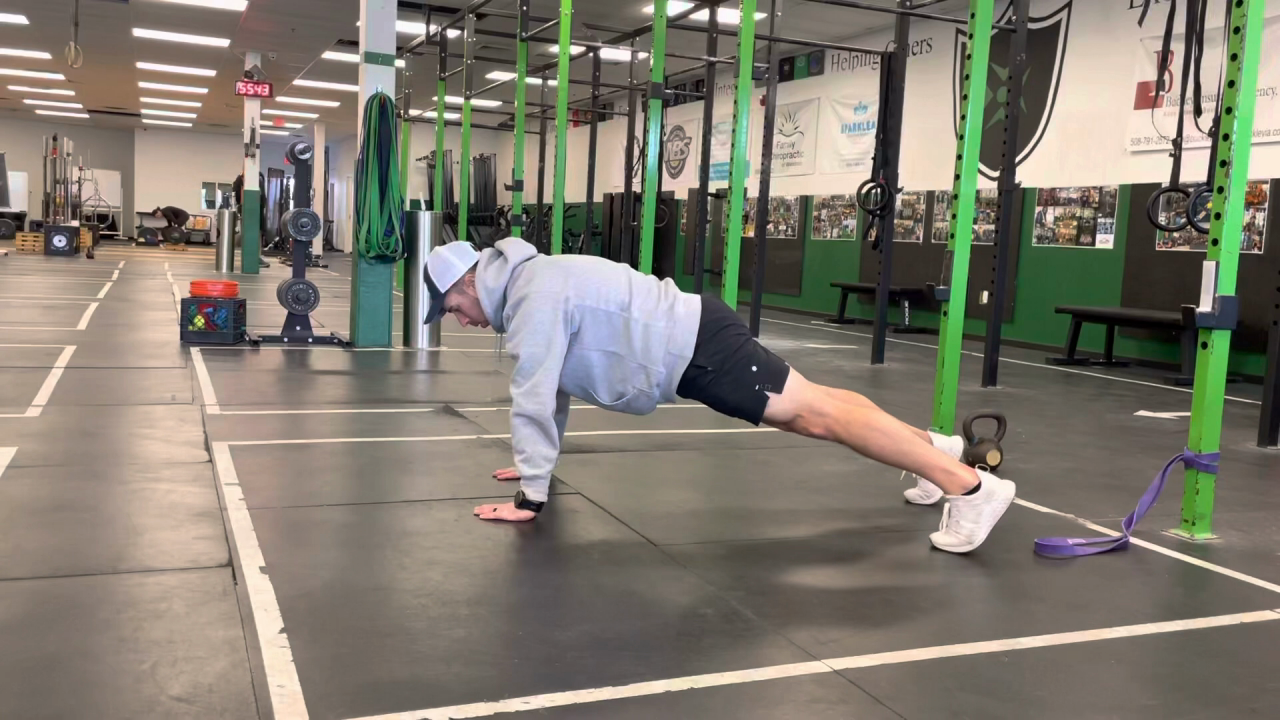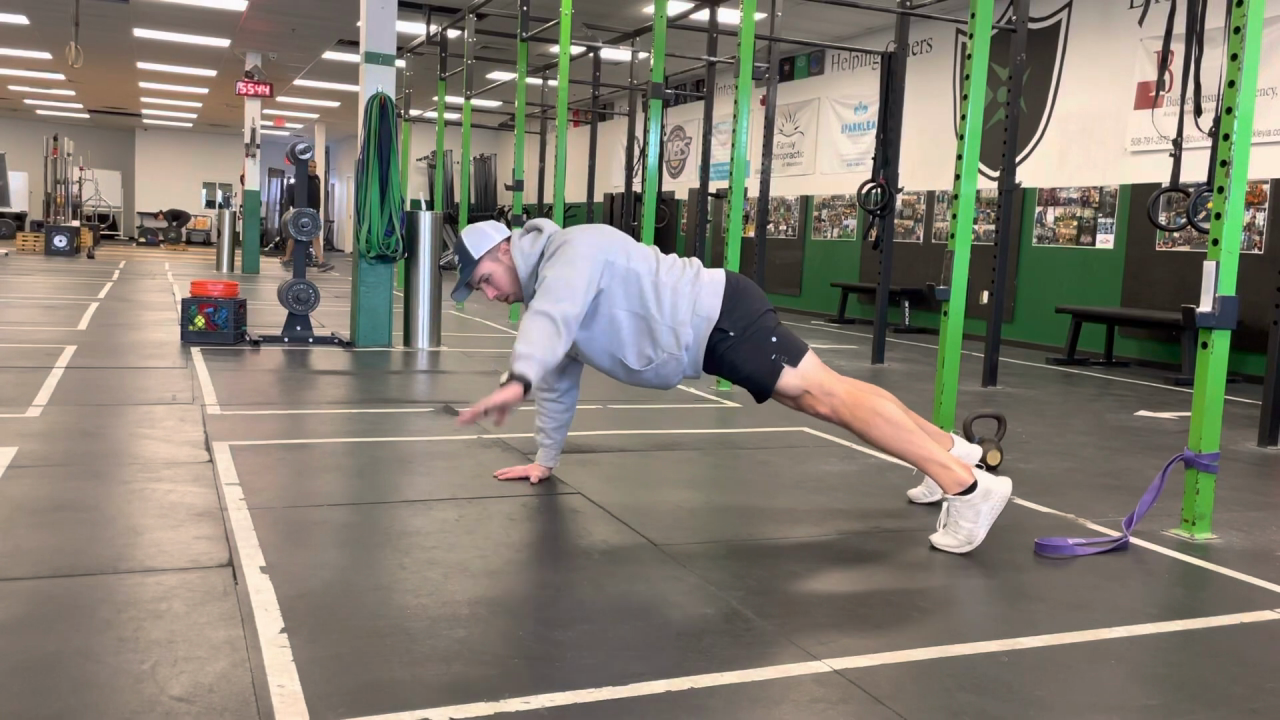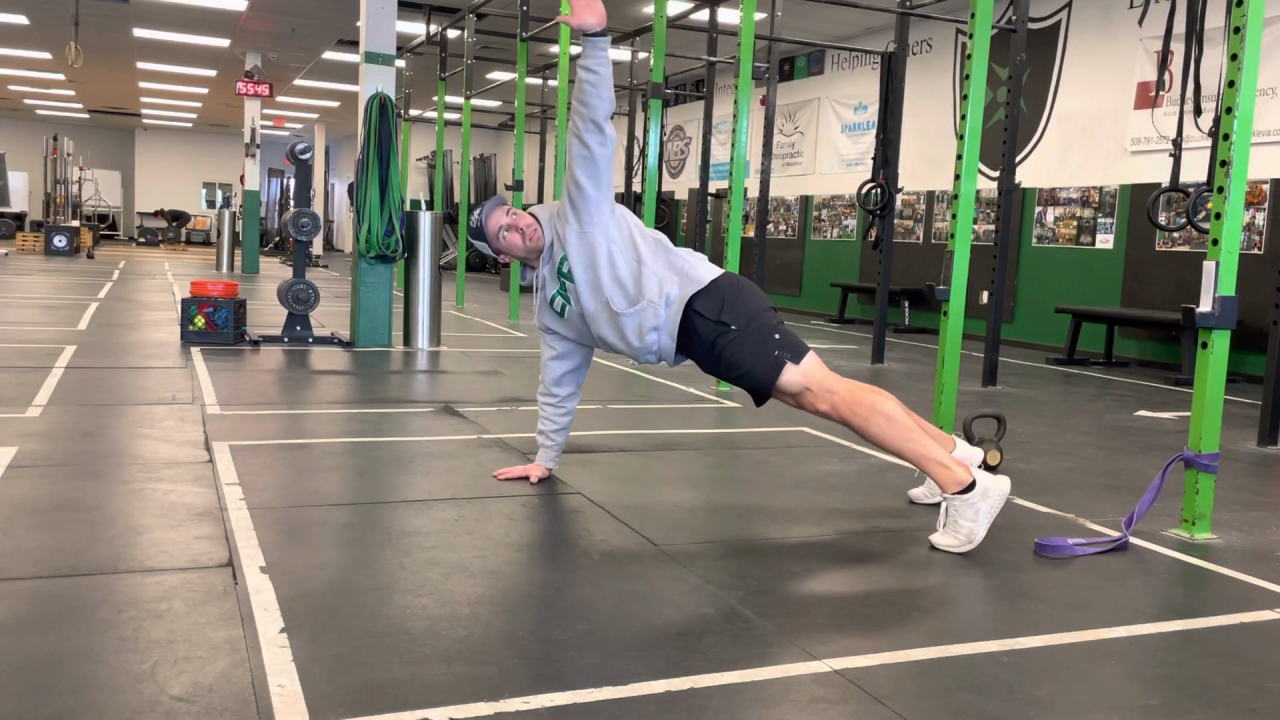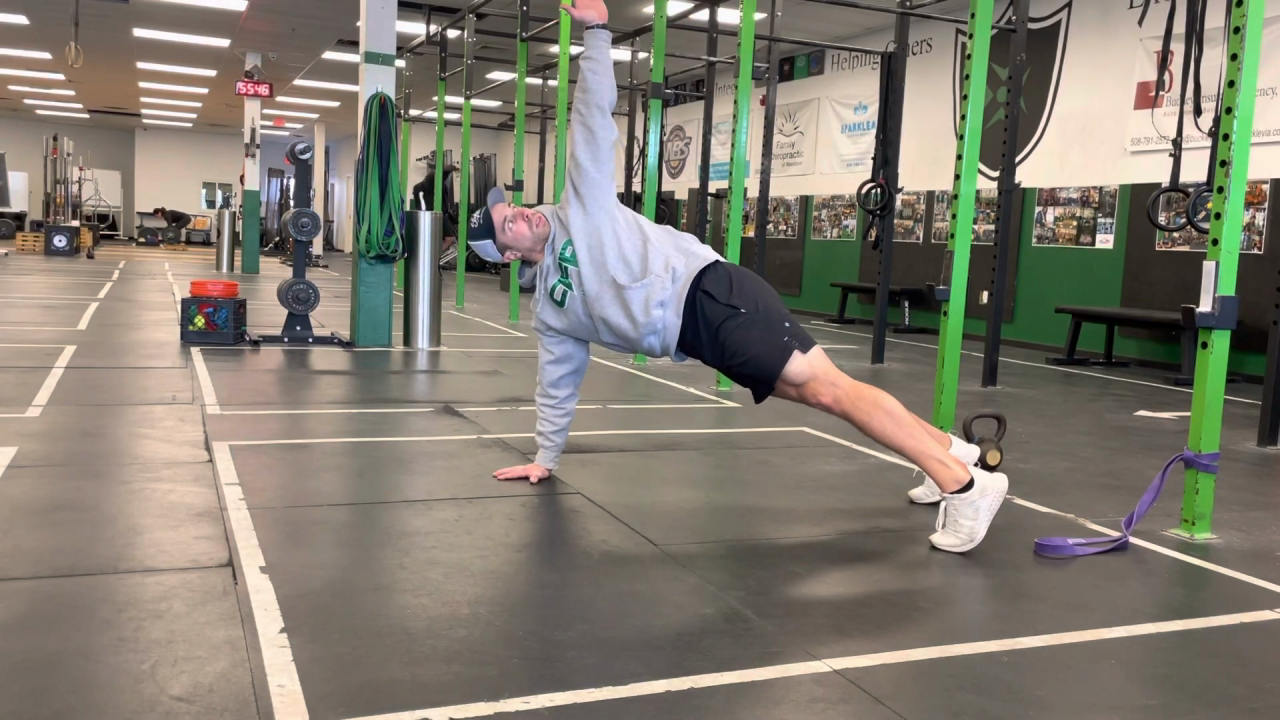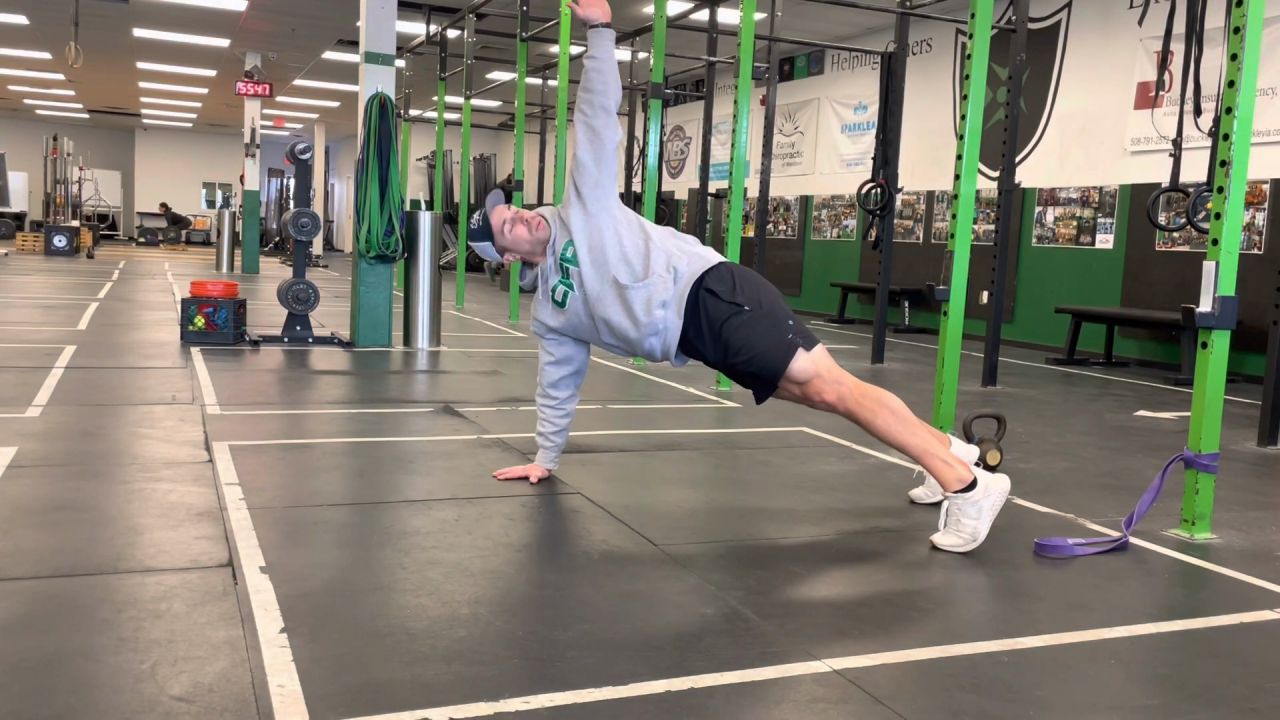
dt=1s
person 1, frame 1
left shoulder: (532, 296)
right shoulder: (530, 286)
left elbow: (533, 399)
right elbow: (556, 384)
left wrist: (530, 495)
right wrist: (538, 461)
left hip: (695, 347)
right hip: (690, 343)
left knee: (813, 412)
right knee: (808, 402)
left ankle: (971, 487)
right ankle: (932, 445)
person 1, frame 2
left shoulder: (571, 248)
right shoulder: (542, 295)
left elbow: (554, 317)
right elbow: (558, 378)
left wrist: (516, 380)
right wrist: (545, 458)
left hip: (721, 315)
right hip: (706, 336)
left knee: (825, 393)
right knee: (820, 395)
left ankle: (968, 486)
right ankle: (950, 448)
person 1, frame 3
left shoulder: (579, 213)
right shoulder: (549, 305)
left elbow: (592, 127)
right elbow: (559, 380)
right wrist: (545, 457)
left hip: (706, 304)
right hip: (692, 338)
left knee: (822, 391)
right knee: (813, 398)
left ankle: (965, 483)
right ankle: (951, 453)
person 1, frame 4
left shoulder: (582, 205)
right shoulder: (549, 308)
left elbow: (594, 114)
right elbow: (558, 382)
right wrist: (545, 456)
left hip: (710, 292)
right hip: (696, 334)
left knee: (827, 386)
right knee: (812, 394)
left ankle: (966, 482)
right ankle: (946, 451)
person 1, frame 5
left shoulder: (583, 207)
right shoulder: (546, 310)
left elbow: (597, 119)
right elbow: (558, 384)
right wrist: (545, 458)
left hip: (712, 293)
right hip: (697, 337)
left knee: (830, 386)
right knee: (815, 396)
left ankle: (969, 484)
right ankle: (949, 454)
